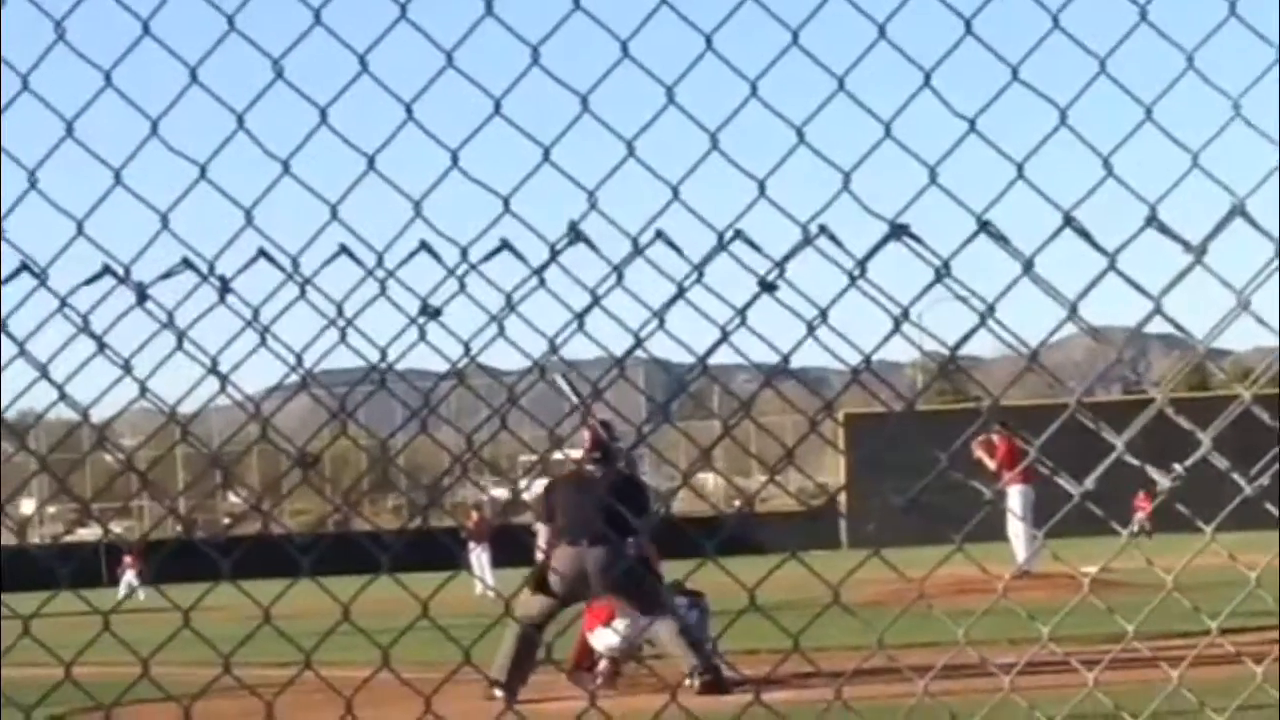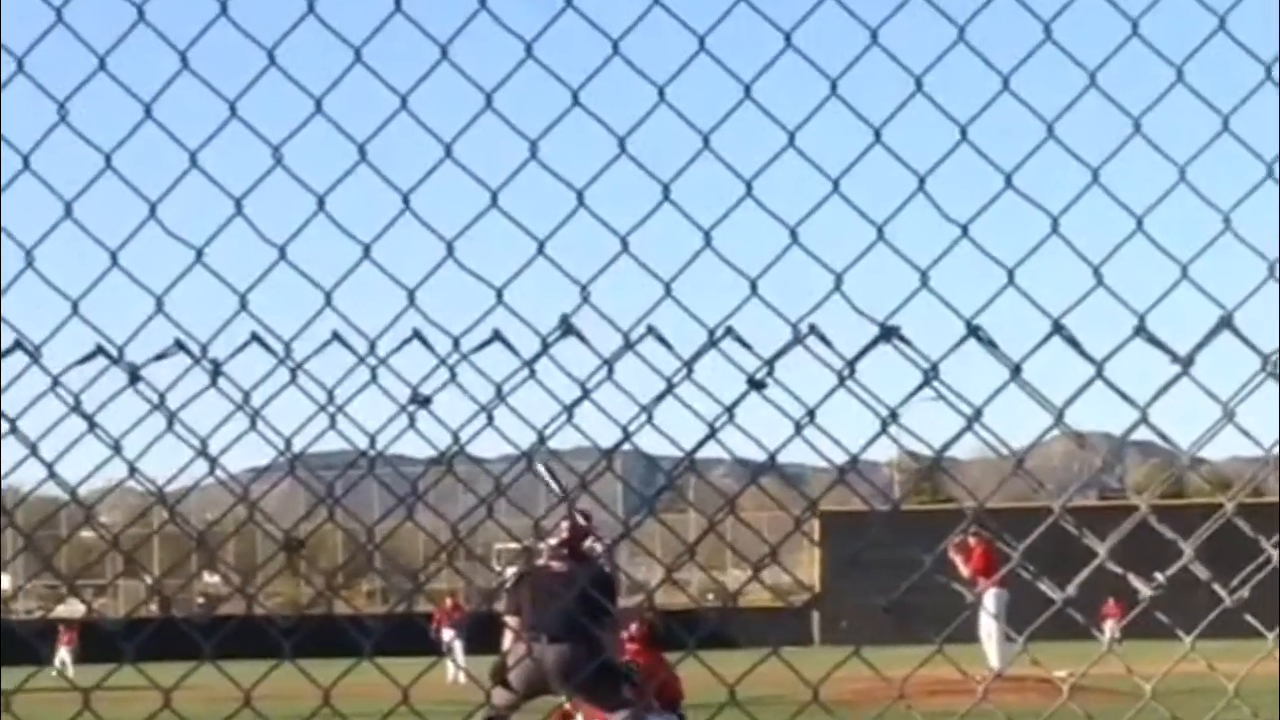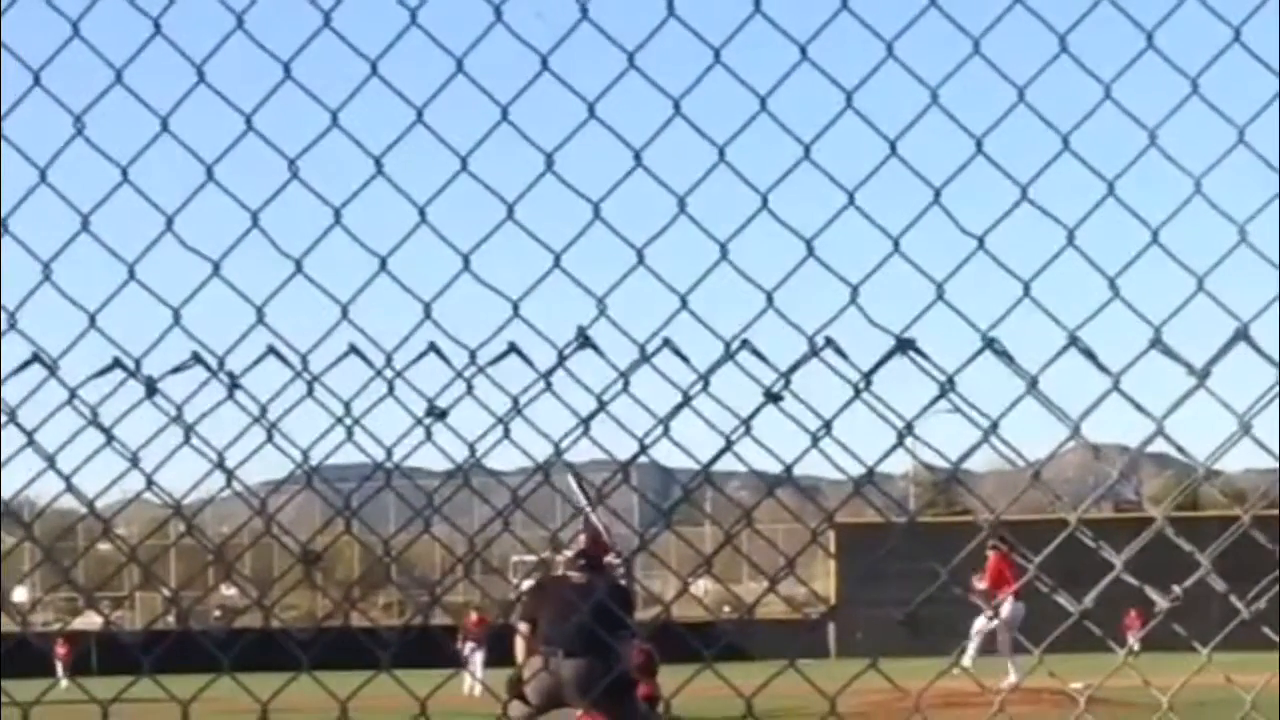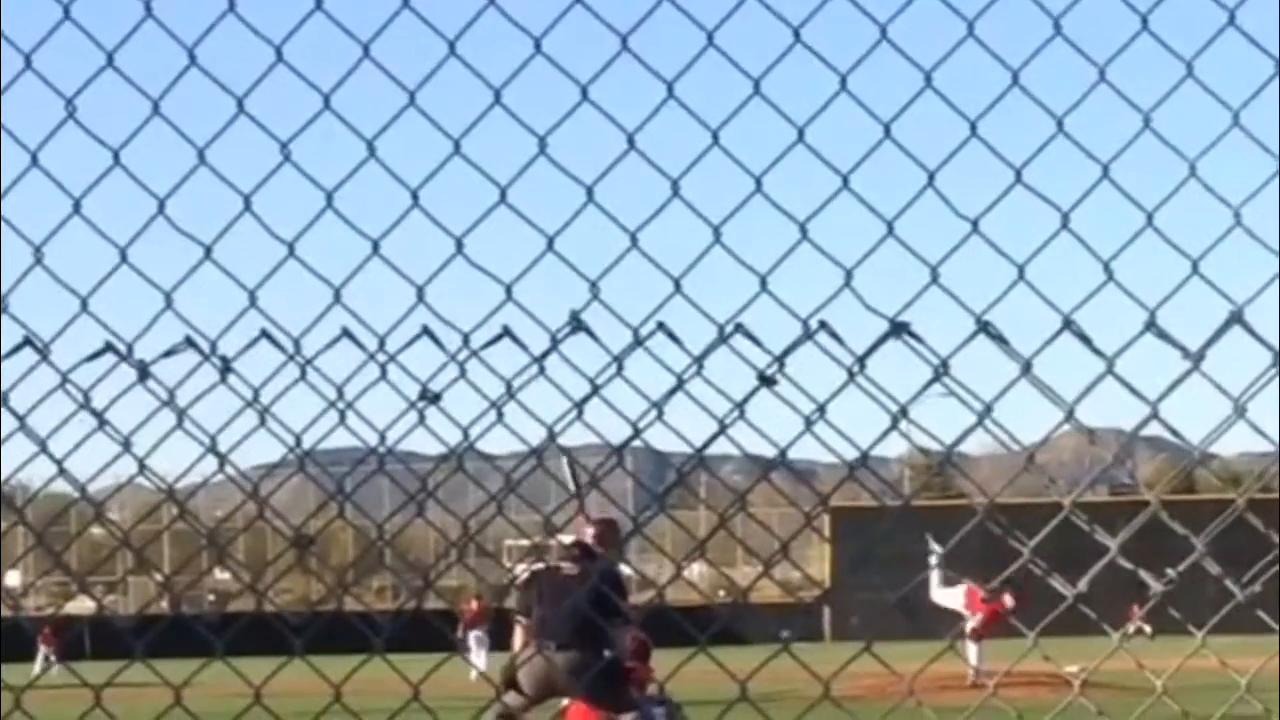
dt=1s
person 1, frame 1
left shoulder: (558, 484)
right shoulder: (627, 483)
right elbow: (640, 535)
left wrist: (543, 570)
right wrist: (651, 572)
left hip: (565, 559)
right hip: (610, 558)
left knee: (527, 620)
right knee: (659, 613)
left ankle: (503, 685)
right ankle: (704, 675)
person 1, frame 2
left shoulder: (525, 578)
right shoulder: (596, 576)
left elbow: (512, 628)
right elbow: (606, 631)
left wrist: (505, 666)
left hip: (527, 657)
right hip: (573, 656)
person 1, frame 3
left shoulder: (542, 588)
right shoulder: (613, 590)
left elbow: (523, 635)
right elbow: (624, 648)
left hip: (543, 671)
right hip: (590, 672)
person 1, frame 4
left shoulder: (535, 577)
right shoulder: (606, 577)
left elbow: (522, 629)
right elbow: (618, 631)
left wrist: (516, 665)
left hip: (539, 662)
right hip: (584, 661)
